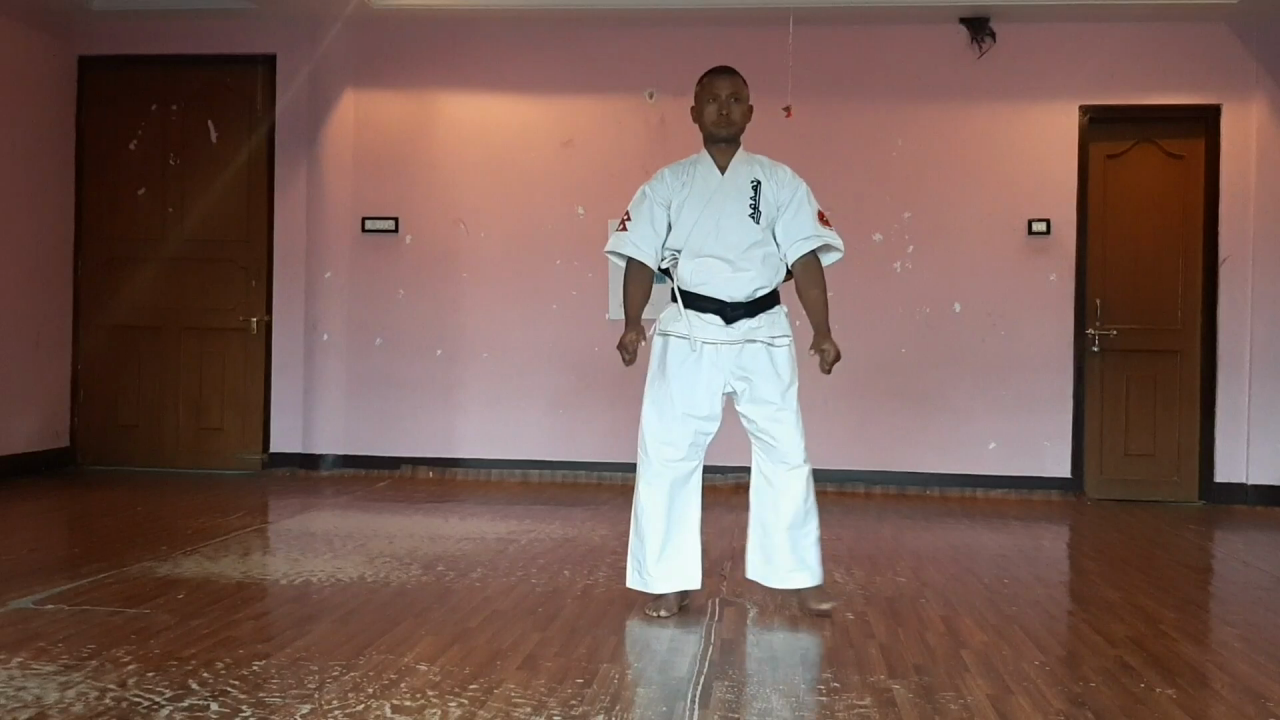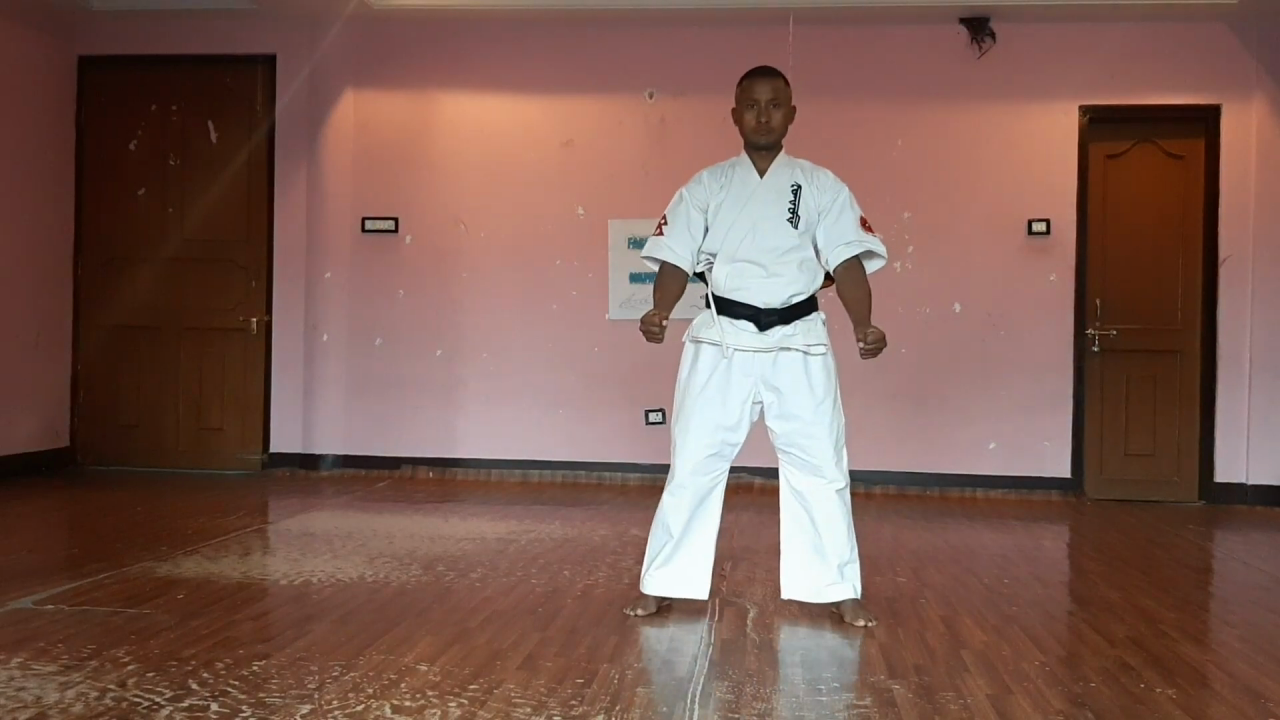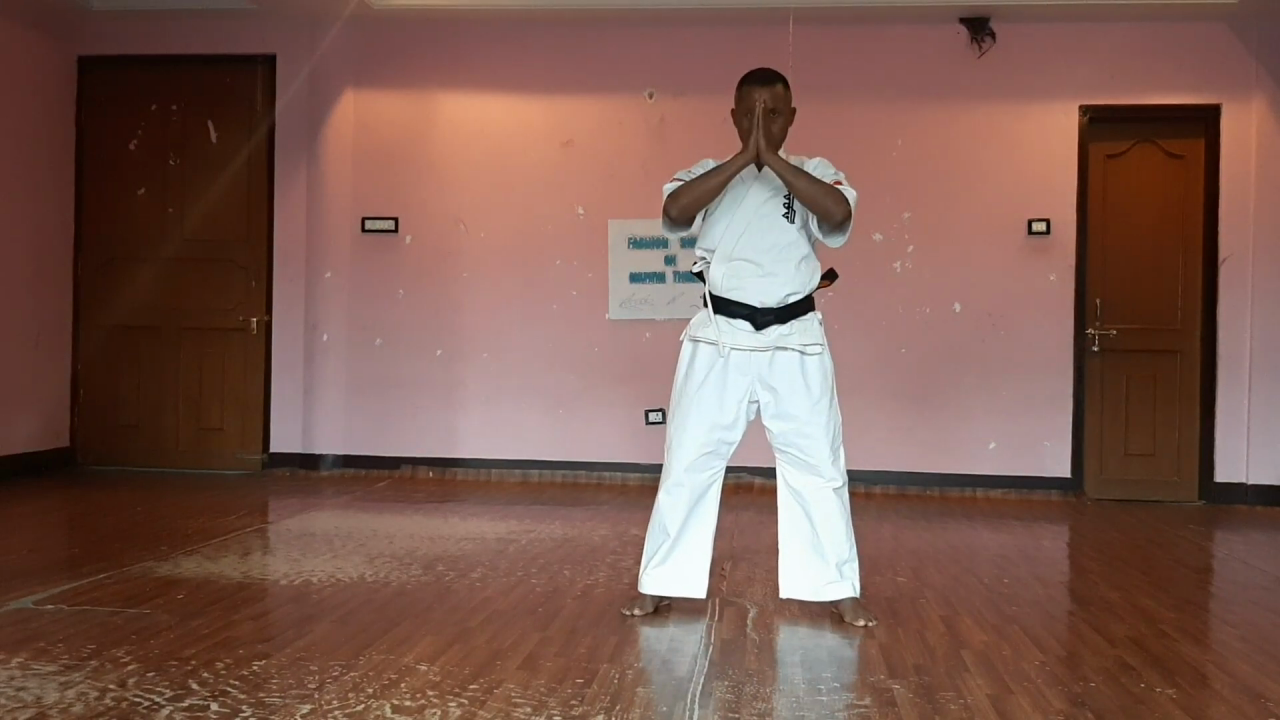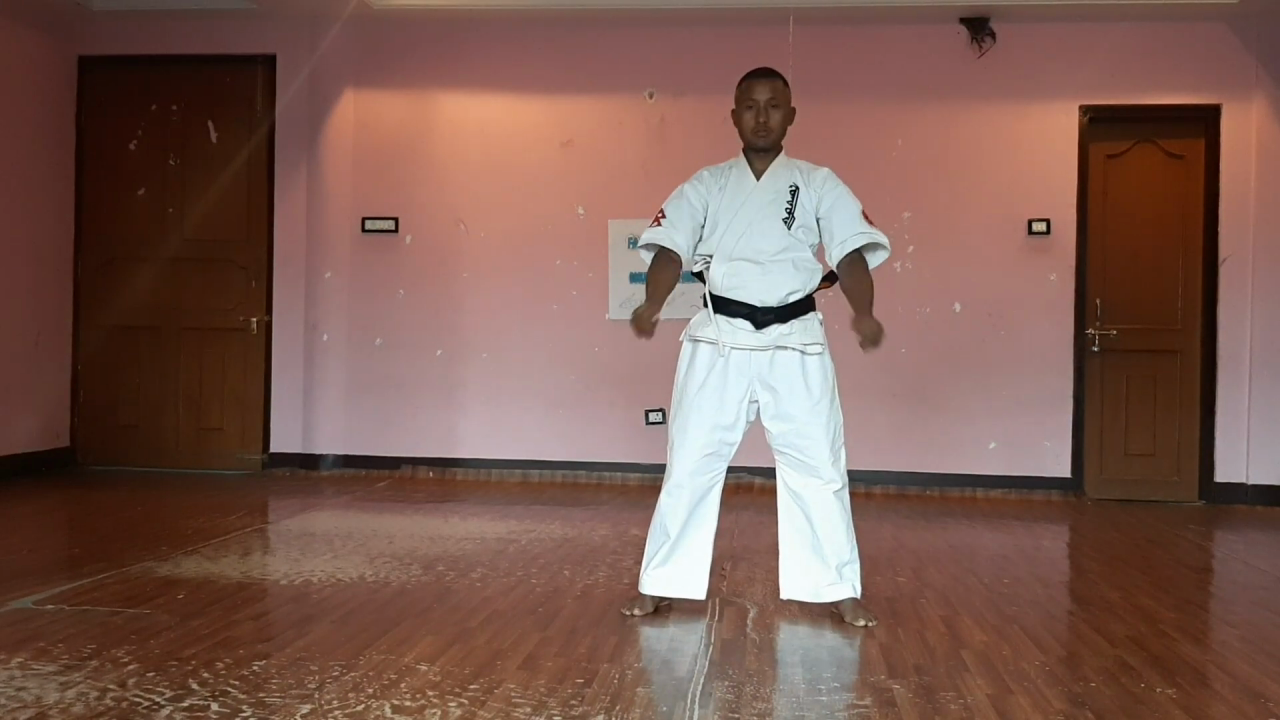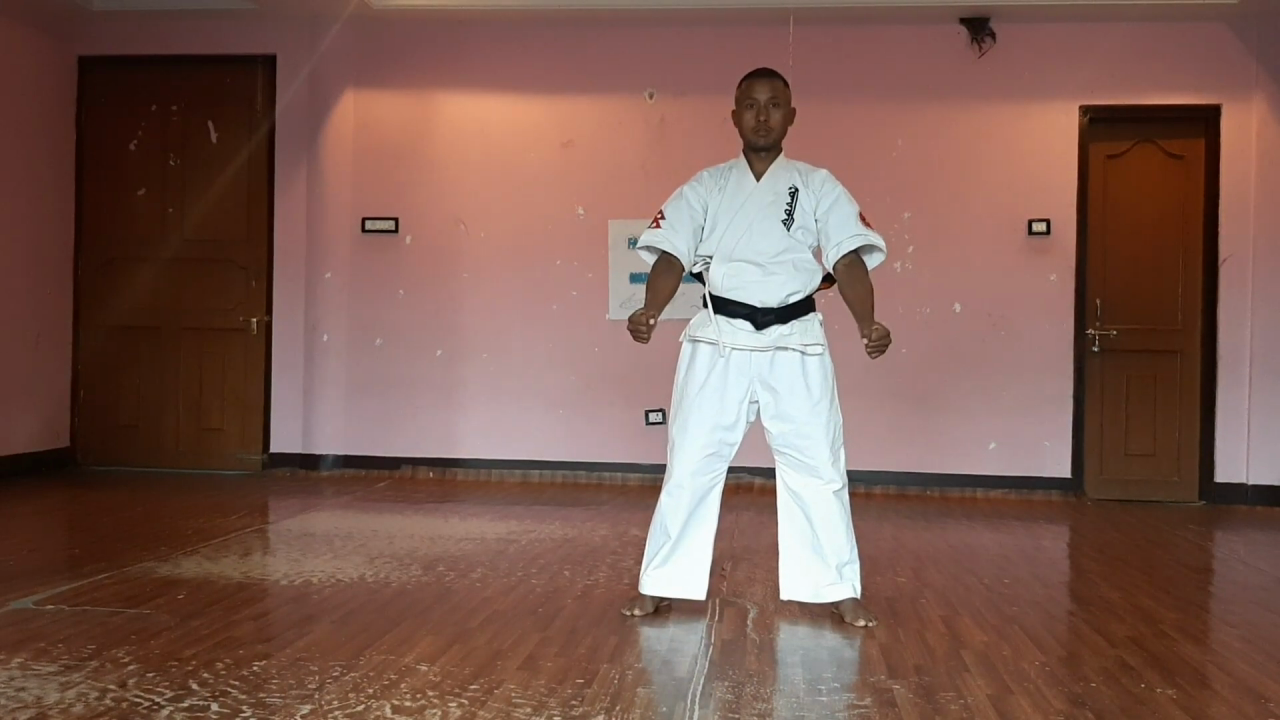
dt=1s
person 1, frame 1
left shoulder: (780, 181)
right shoulder: (668, 183)
left elbow: (805, 258)
right elbow: (640, 258)
left wrist: (822, 332)
right wrist: (633, 324)
left hip: (763, 334)
right hip: (689, 334)
left knee: (786, 455)
right knee: (668, 457)
left ankle: (799, 576)
right ankle: (667, 580)
person 1, frame 2
left shoulder: (822, 186)
right shoulder: (705, 186)
left elbow: (847, 260)
right elbow: (675, 259)
left wrist: (863, 325)
right wrist: (660, 311)
left hip: (798, 340)
right hip: (721, 339)
left knee: (820, 467)
right knee: (694, 465)
left ankle: (840, 591)
right ankle: (661, 584)
person 1, frame 3
left shoulder: (814, 173)
right shoulder: (709, 174)
left elbow: (838, 218)
right elbow: (674, 212)
left wrist: (773, 159)
right wrist: (744, 157)
left hip: (794, 339)
right hip: (719, 337)
left knee: (818, 465)
right knee: (688, 462)
left ankle: (839, 589)
right ankle: (658, 584)
person 1, frame 4
left shoulder: (819, 184)
right shoulder: (705, 185)
left elbow: (853, 251)
right elbow: (667, 252)
left wrist: (863, 312)
right wrist: (651, 304)
left hip: (795, 340)
right hip: (719, 339)
left knee: (818, 467)
right knee: (691, 464)
left ankle: (840, 590)
right ankle: (660, 584)
person 1, frame 5
left shoulder: (819, 186)
right shoulder: (704, 187)
left elbow: (847, 259)
right elbow: (672, 256)
left wrist: (867, 323)
right wrist: (649, 311)
left hip: (795, 343)
right hip: (719, 341)
left knee: (818, 468)
right knee: (691, 465)
left ankle: (841, 590)
right ankle: (659, 584)
